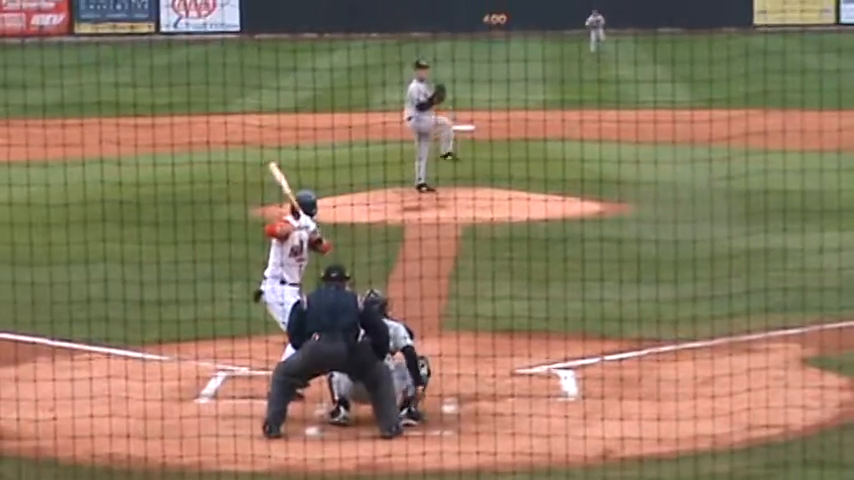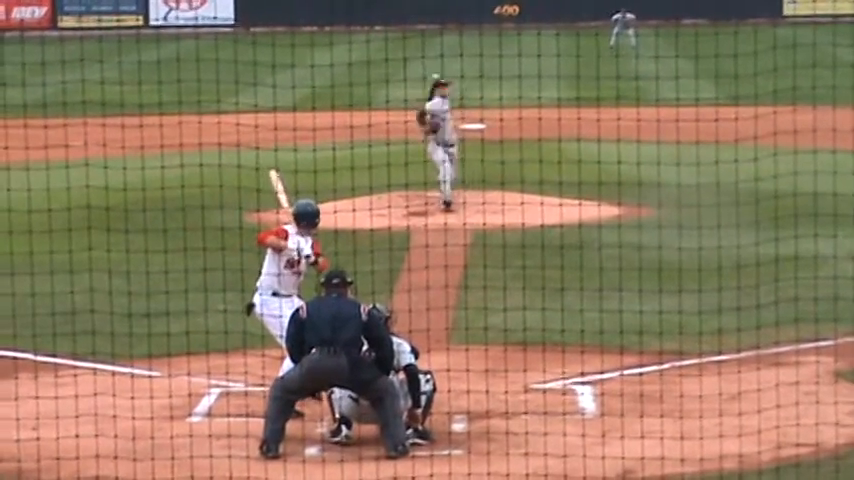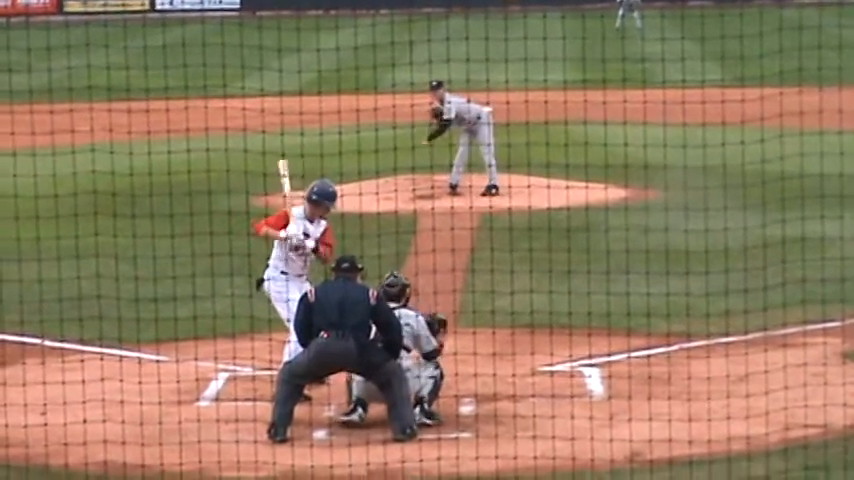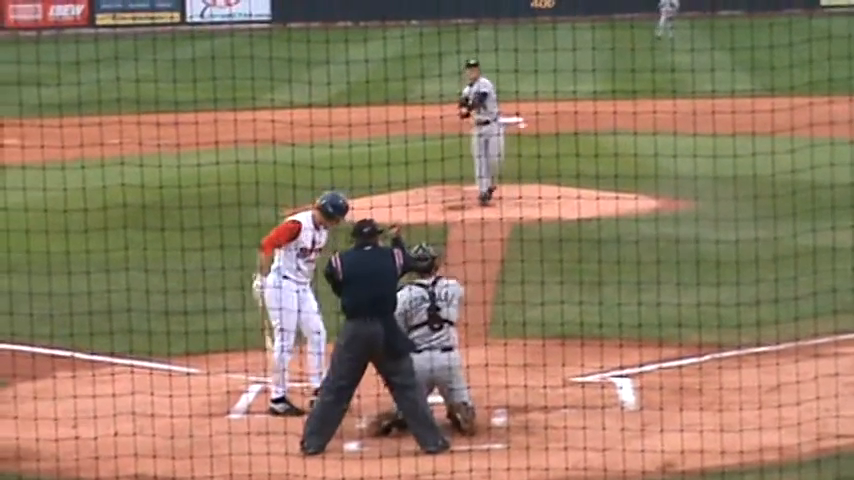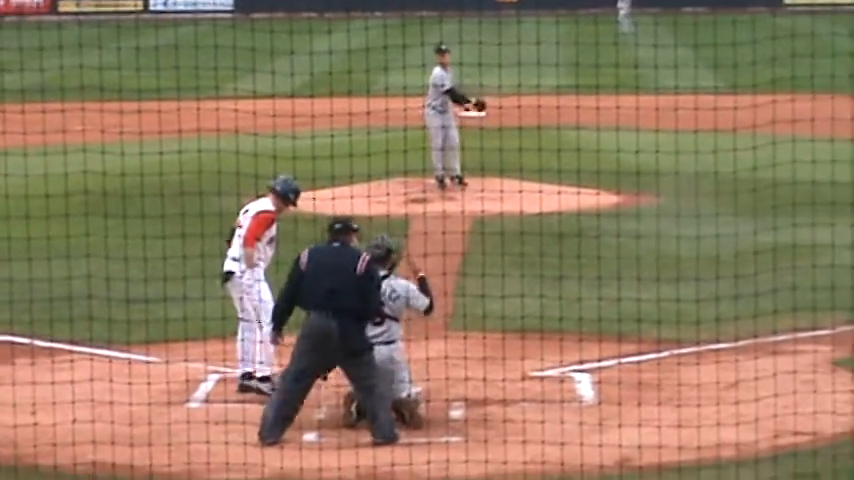
dt=1s
person 1, frame 1
left shoulder: (305, 228)
right shoulder: (287, 225)
left elbow: (325, 248)
right elbow: (270, 230)
left wrist: (315, 234)
right wrist: (298, 226)
left hip: (289, 290)
right hip: (278, 290)
person 1, frame 2
left shoulder: (310, 241)
right shoulder: (285, 233)
left elbow: (323, 266)
right elbow: (262, 239)
left wrist: (312, 257)
right wrist: (290, 246)
left hip: (290, 299)
right hip: (271, 301)
person 1, frame 3
left shoulder: (323, 226)
right shoulder: (290, 216)
left elbow: (326, 253)
right elbow: (259, 228)
left wrist: (311, 245)
right wrist: (283, 235)
left hip: (301, 280)
right hip: (280, 280)
person 1, frame 4
left shoulder: (322, 230)
right shoulder: (296, 224)
right elbow: (267, 244)
right wrist: (261, 277)
left hip: (303, 287)
right hip: (281, 285)
left knee: (318, 336)
right knee: (284, 342)
right ankle: (277, 399)
person 1, frame 5
left shoulder: (252, 206)
right shoulder: (267, 212)
left elbow: (234, 234)
right elbow: (250, 240)
right wrist: (250, 271)
left hip: (233, 269)
right hip: (246, 271)
left knee: (247, 322)
right knee: (266, 321)
left ankle: (247, 376)
right ankle: (263, 377)
person 2, frame 1
left shoulder: (306, 300)
right shoulder: (356, 301)
left elbow: (294, 334)
right elbow: (380, 333)
right wrist: (377, 358)
left hip: (315, 350)
right hip: (347, 350)
left knee: (283, 375)
right knee: (380, 376)
left ankle: (272, 426)
right ankle: (390, 426)
person 2, frame 2
left shoulder: (304, 310)
right shoulder: (362, 310)
left elbow: (293, 346)
right elbow: (384, 346)
right wrist: (382, 372)
left hip: (315, 364)
right hip: (350, 365)
left knee: (280, 391)
right knee: (386, 392)
left ankle: (270, 446)
right ankle: (396, 445)
person 2, frame 3
left shoulder: (313, 294)
right shoulder: (370, 294)
left elbow: (302, 331)
right elbow: (392, 330)
right wrist: (390, 356)
left hip: (323, 348)
right hip: (358, 349)
left knee: (289, 375)
right knee: (394, 375)
left ankle: (278, 430)
right ankle: (404, 428)
person 2, frame 4
left shoulder: (339, 262)
right shoulder: (393, 257)
right elbow: (406, 263)
right wrist: (397, 240)
left hip: (354, 330)
right hip: (386, 330)
left knee: (334, 388)
right knee: (407, 387)
left ankle: (312, 441)
right ankle: (432, 440)
person 2, frame 5
left shoulder: (307, 257)
right shoulder: (363, 260)
left elbow: (289, 295)
right elbow: (372, 304)
left wrist: (277, 326)
right wrist: (359, 322)
left hip: (314, 325)
right hip: (348, 328)
left knee: (293, 378)
right knee: (369, 381)
left ankle: (270, 431)
right ankle: (383, 431)
person 3, frame 1
right shoulder: (394, 326)
right elbow: (410, 354)
right wrist: (419, 384)
left hip: (353, 389)
right knee: (421, 364)
left ankle: (341, 408)
right ankle: (408, 410)
person 3, frame 2
right shoulder: (398, 343)
right elbow: (412, 374)
right wrist: (415, 407)
left hip: (356, 410)
right knee: (426, 378)
left ankle: (342, 427)
right ankle: (414, 429)
person 3, frame 3
right shoulder: (413, 317)
right elbow: (430, 354)
right wrist: (440, 344)
left hip: (368, 384)
left knee: (355, 376)
right knee: (433, 369)
left ankle: (356, 409)
right ankle: (422, 409)
person 3, frame 4
left shoulder: (403, 295)
right shoulder: (453, 287)
left hip: (417, 361)
right hip: (448, 359)
right knee: (462, 406)
left ankle: (391, 419)
right ankle: (461, 412)
person 3, frame 5
right shoulder: (402, 286)
right elbow: (428, 307)
right wrist: (421, 277)
right hip: (390, 352)
right knee: (405, 398)
left ankle: (356, 403)
right ankle: (405, 403)
person 4, frame 1
left shoulder: (423, 85)
right shoulder: (415, 86)
left elbow: (425, 102)
right elbow: (421, 106)
left wrist: (434, 96)
right wrist: (435, 101)
left hip: (420, 122)
right hip: (418, 120)
left knee: (422, 154)
right knee: (446, 124)
left ankle: (420, 182)
right ankle: (446, 151)
person 4, frame 2
left shoulder: (442, 101)
right shoulder: (438, 102)
right elbow: (422, 112)
left hip: (450, 145)
right hip: (436, 145)
left knee: (451, 173)
right knee: (446, 168)
left ankle: (443, 187)
right ankle: (447, 201)
person 4, frame 3
left shoulder: (449, 104)
right shoulder: (441, 103)
left elbow: (444, 126)
right elbow: (443, 123)
left wrist: (429, 138)
right wrist: (438, 116)
left hip: (481, 120)
right hip: (468, 125)
left knee: (487, 152)
right knee: (461, 153)
left ankle: (493, 185)
right ankle: (453, 184)
person 4, frame 4
left shoulder: (486, 84)
right shoulder: (466, 90)
left elbow: (480, 101)
right elbow: (464, 114)
left wrist: (468, 108)
right wrist: (462, 106)
left hip: (493, 126)
right hip: (478, 128)
left knee: (494, 159)
right knee: (479, 159)
left ankle: (491, 186)
right ankle: (483, 193)
person 4, frame 5
left shoulder: (448, 71)
right shoulder: (438, 73)
right elbow: (451, 93)
left wrist: (464, 103)
right wrist: (471, 100)
left hip: (447, 112)
right hip: (435, 112)
left knee: (454, 143)
right knee: (438, 146)
left ankle: (455, 175)
right ankle: (440, 176)
